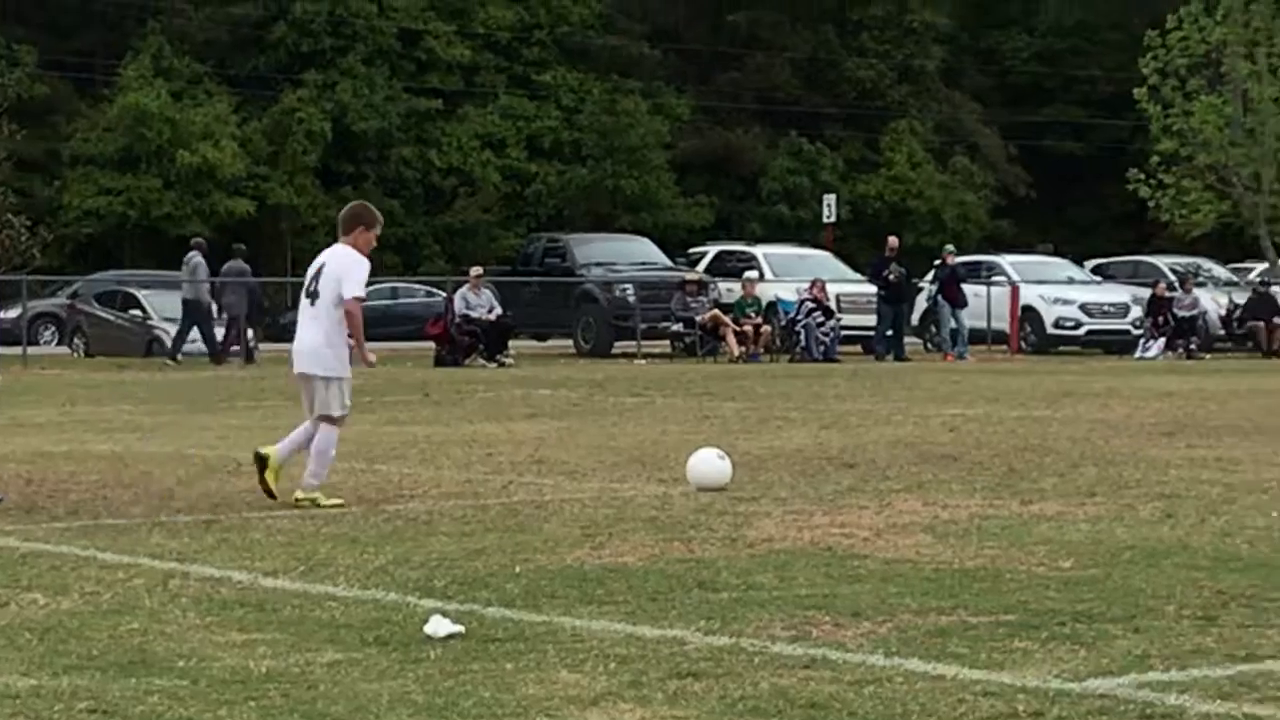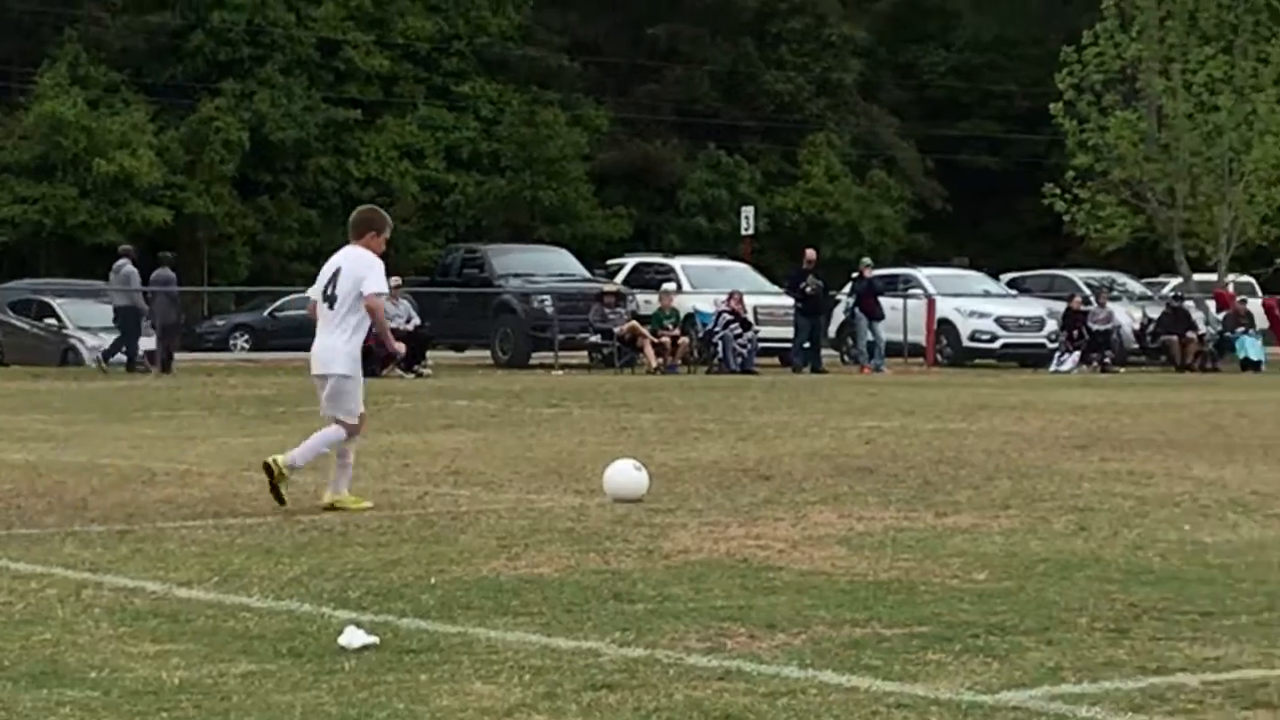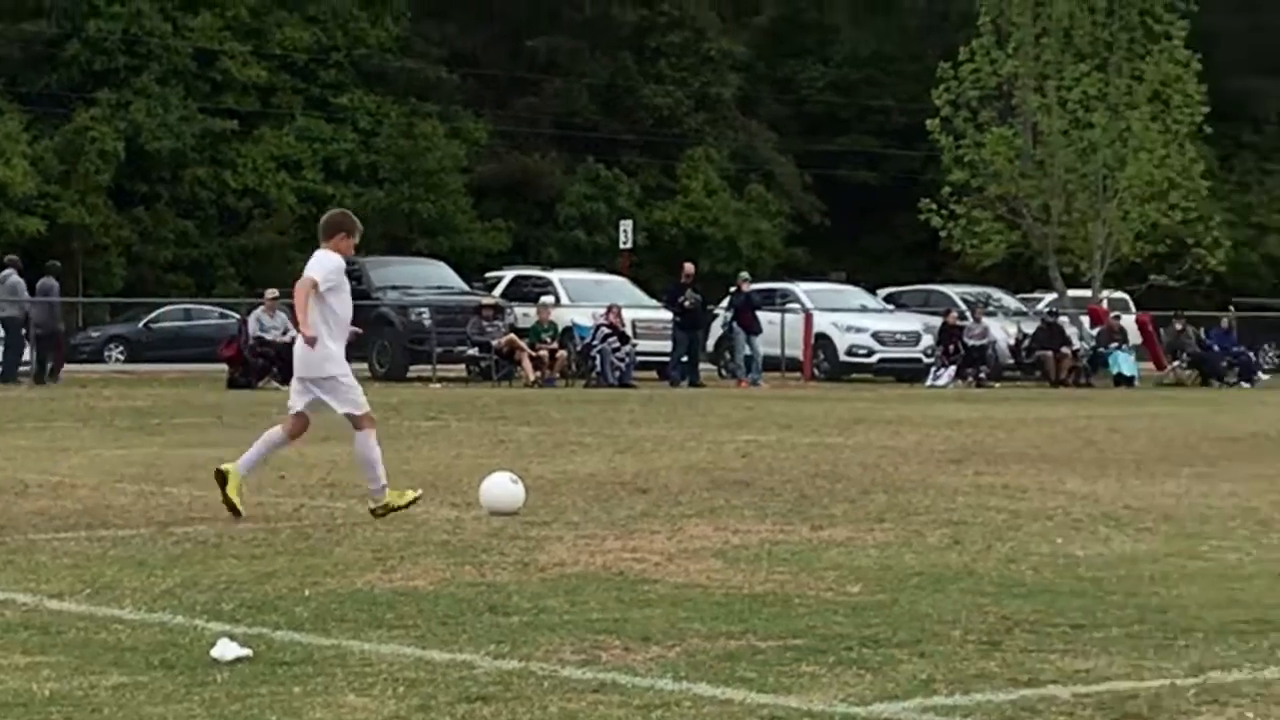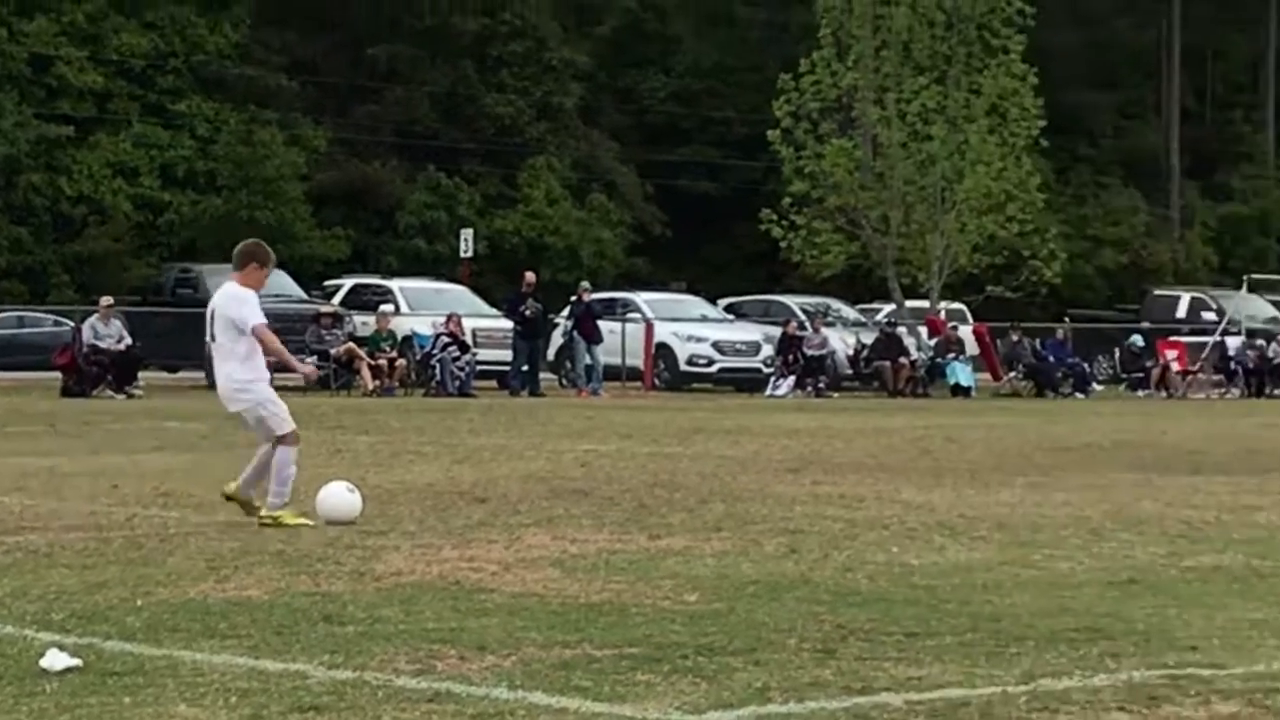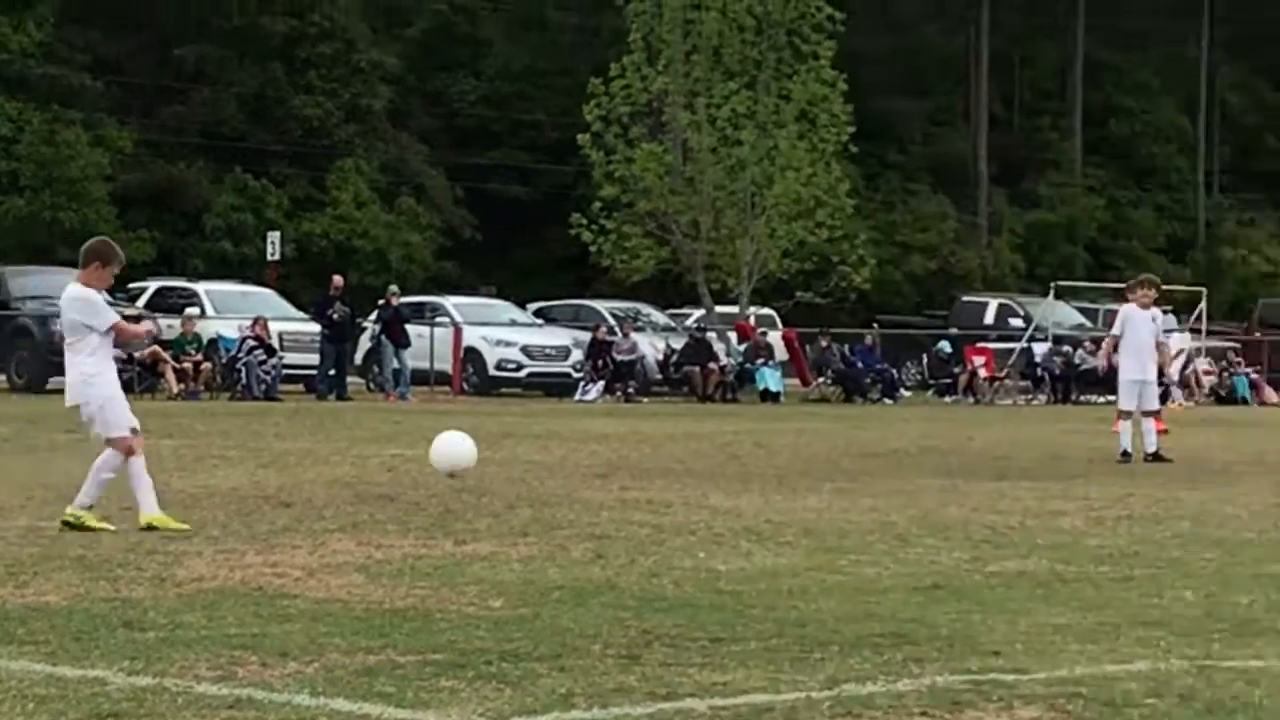
dt=0.2s
person 1, frame 1
left shoulder: (322, 258)
right shoulder: (356, 262)
right elbow: (351, 308)
right wrist: (362, 349)
left hip: (303, 349)
right hip: (327, 353)
left knee: (324, 419)
right knee: (333, 420)
left ankle: (274, 456)
right ankle: (309, 491)
person 1, frame 2
left shoulder: (334, 261)
right shoulder: (371, 263)
left elbow: (314, 308)
right elbow: (373, 303)
right wrist: (390, 342)
left hip: (324, 352)
right hip: (343, 357)
left knee: (353, 421)
right knee: (346, 428)
left ankle: (337, 493)
right ankle: (285, 464)
person 1, frame 3
left shoulder: (317, 261)
right shoulder: (332, 262)
right elbow: (302, 286)
left wrist: (340, 329)
right wrist: (305, 324)
left hip: (308, 358)
right hip: (326, 359)
left knee: (295, 426)
right knee: (364, 420)
left ankle: (235, 473)
right ankle: (380, 497)
person 1, frame 4
left shoulder: (219, 297)
right shoulder: (242, 297)
left elbow: (212, 345)
right elbow: (263, 335)
right wrist: (297, 365)
left hip: (234, 383)
right hip: (244, 383)
left knee: (279, 439)
right knee: (289, 437)
left ankle: (241, 490)
right ankle: (275, 510)
person 1, frame 5
left shoulder: (75, 294)
right shoulder: (82, 296)
right elbow: (125, 331)
right wrist: (144, 330)
left hip: (105, 384)
right hip: (94, 384)
left knee: (135, 444)
right knee: (123, 444)
right ankle: (79, 510)
